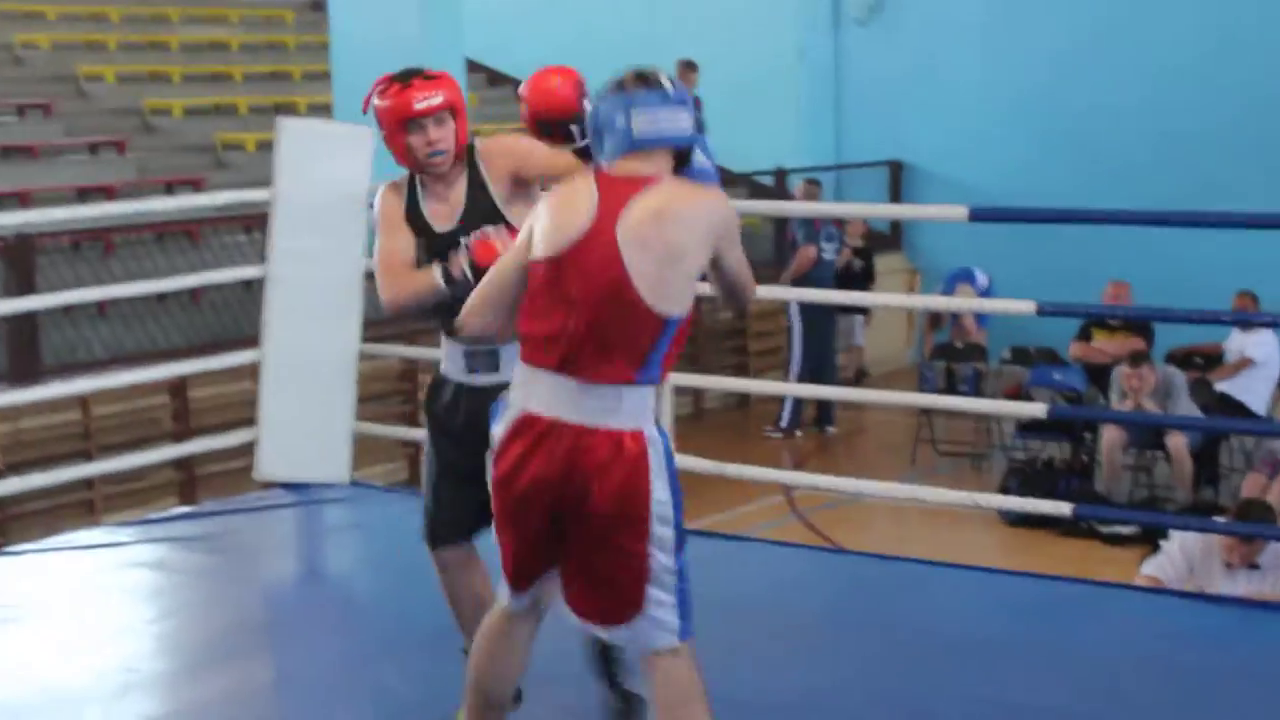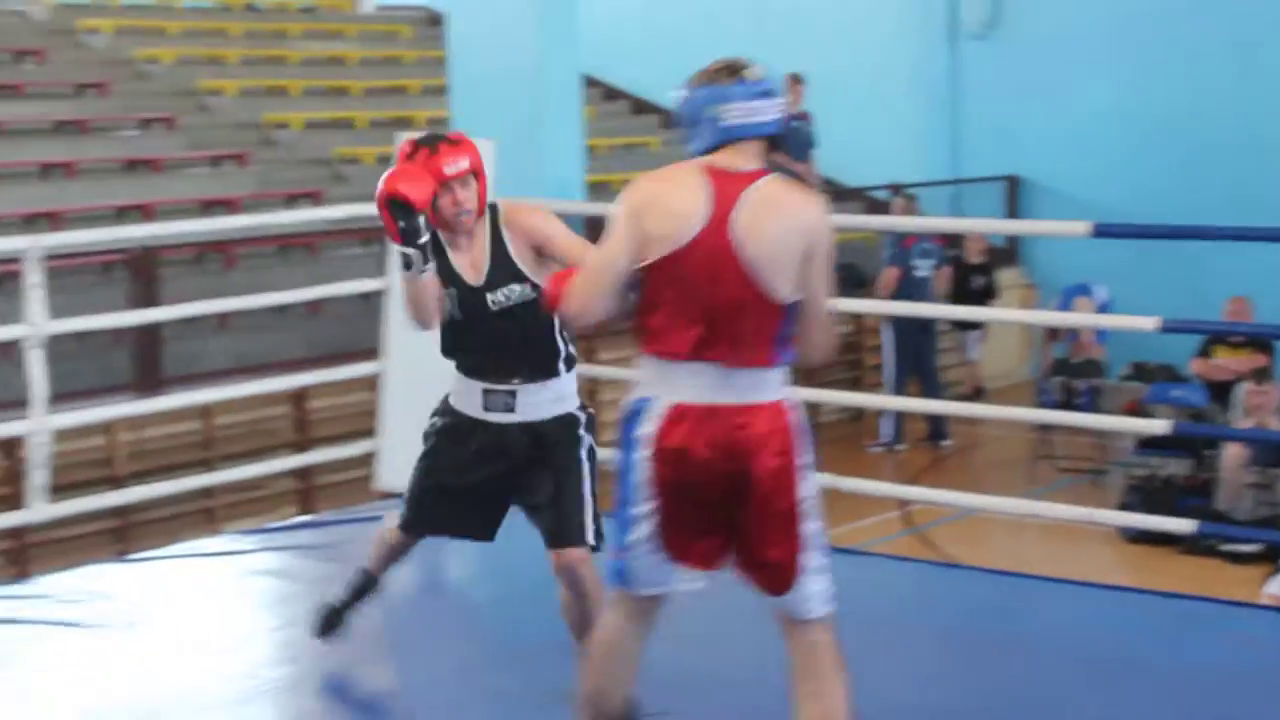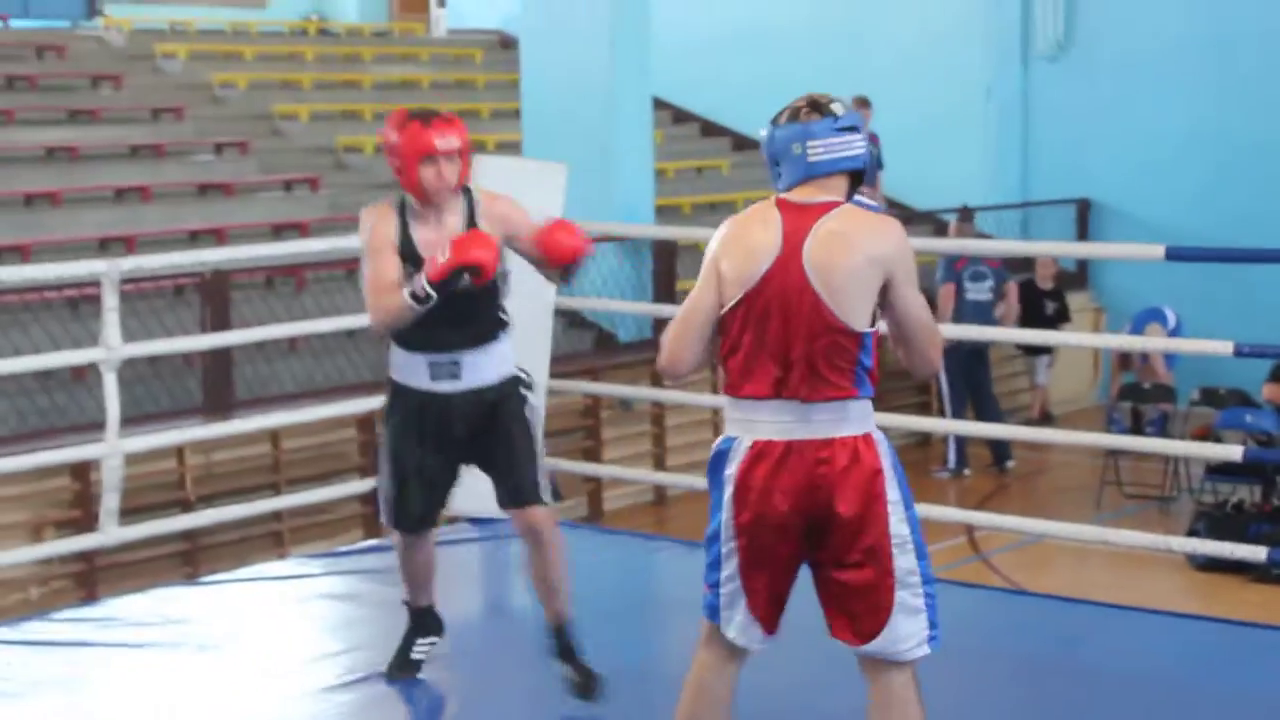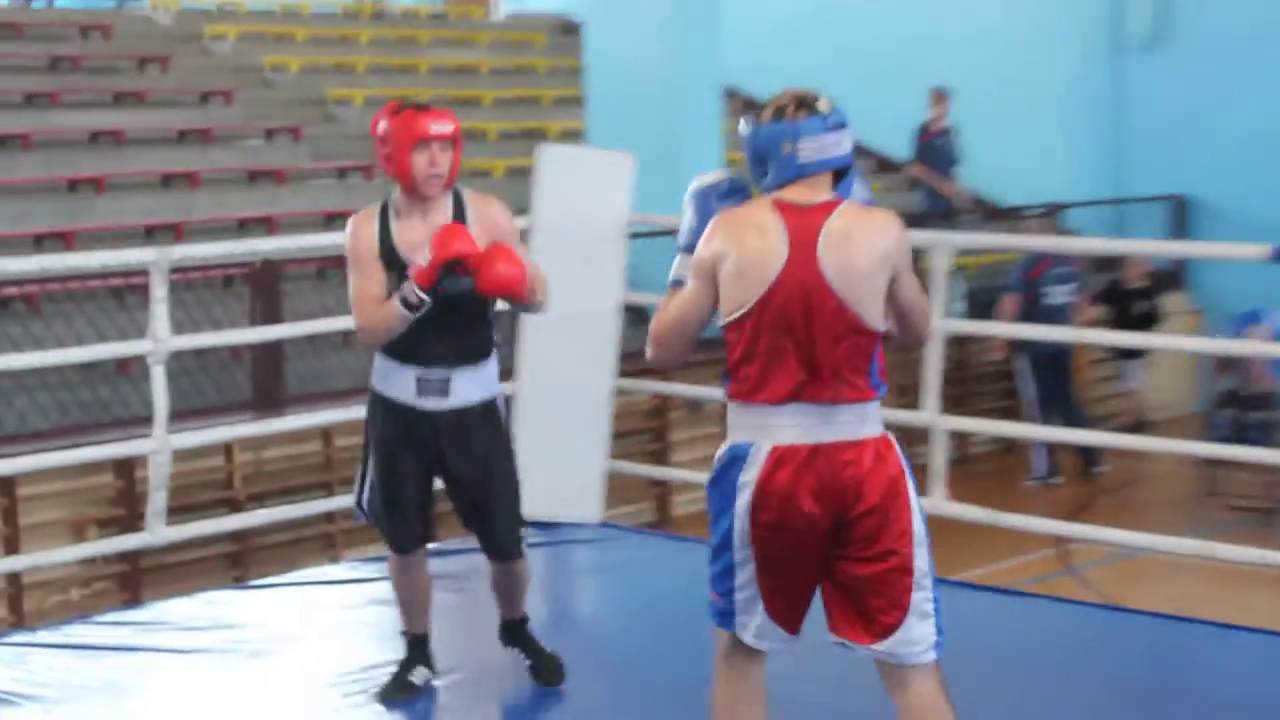
dt=0.3s
person 1, frame 1
left shoulder: (558, 200)
right shoulder: (703, 211)
left elbow: (477, 322)
right elbow: (742, 290)
left hip: (533, 432)
right hip: (621, 448)
left knee: (523, 601)
right knee: (665, 651)
person 1, frame 2
left shoulder: (651, 193)
right shoulder: (803, 209)
left elbow: (582, 311)
right elbow: (816, 348)
left hip: (668, 421)
right hip: (763, 425)
left knee: (633, 602)
right knee: (809, 624)
person 1, frame 3
left shoulder: (735, 233)
right shoulder: (880, 235)
left elbow: (676, 361)
right elbow: (927, 359)
left hip: (754, 458)
right hip: (848, 458)
left knee: (724, 642)
right knee: (891, 663)
person 1, frame 4
left shoulder: (728, 233)
right shoulder: (881, 232)
left elbow: (662, 350)
right elbow: (917, 330)
left wrist: (690, 252)
left hip: (765, 462)
right hip: (864, 462)
left knee: (740, 650)
right knee: (912, 668)
person 2, frame 1
left shoulder: (498, 159)
right shoulder: (395, 200)
left elbow: (580, 174)
right elbow: (393, 297)
right wrist: (459, 269)
right hip: (460, 382)
right knee: (448, 542)
person 2, frame 2
left shoulder: (521, 223)
right shoulder: (425, 232)
right elbow: (425, 318)
right wrist: (411, 240)
left hip: (548, 418)
right hip: (472, 414)
left knee: (572, 558)
right knee: (412, 525)
right ankle: (362, 586)
person 2, frame 3
left shoulder: (496, 211)
right shoulder: (380, 222)
left elbow: (561, 266)
right elbow: (382, 315)
left wrist: (568, 256)
right wrist: (433, 278)
left hip: (492, 384)
right hip: (417, 391)
left knee: (534, 514)
right knee: (412, 526)
left ankle: (563, 638)
right ankle: (424, 624)
person 2, frame 4
left shoulder: (486, 215)
right shoulder: (367, 228)
left elbow: (537, 297)
right elbow: (370, 330)
left wrist: (516, 281)
right wrist: (421, 282)
left hip: (473, 403)
right hip: (400, 405)
left knee: (506, 546)
right knee: (406, 544)
left ankle: (518, 632)
right ankle: (418, 653)
person 3, frame 1
left shoulder: (804, 220)
right shoulder: (830, 224)
left elbow: (808, 253)
right elbow: (839, 256)
left wrist: (787, 276)
left knee: (799, 360)
right knee: (824, 358)
left ankle: (788, 423)
right ankle: (826, 418)
person 3, frame 2
left shoulder: (897, 238)
right shoulder: (932, 239)
left elbow: (891, 275)
right elbow: (944, 274)
left wrist: (878, 299)
left hip: (899, 315)
right hip: (925, 315)
left knee: (895, 376)
right knee: (928, 373)
left ankle: (891, 436)
right ankle: (939, 432)
person 3, frame 3
left shoulder: (951, 261)
right shoulder: (991, 262)
left elbow: (946, 293)
right elbow: (1011, 291)
right wrist: (1004, 323)
left hip: (954, 341)
right hip: (980, 340)
left knee: (954, 401)
right knee: (985, 397)
left ankle: (957, 463)
right ankle: (1003, 456)
person 3, frame 4
left shoulder: (1028, 264)
right shoulder: (1069, 263)
left elbow: (1011, 303)
right elbow: (1079, 303)
left wrist: (1001, 337)
left hip: (1033, 346)
right hip: (1060, 344)
left knee: (1039, 405)
right knee: (1066, 400)
left ankle: (1046, 469)
right ankle: (1091, 459)
